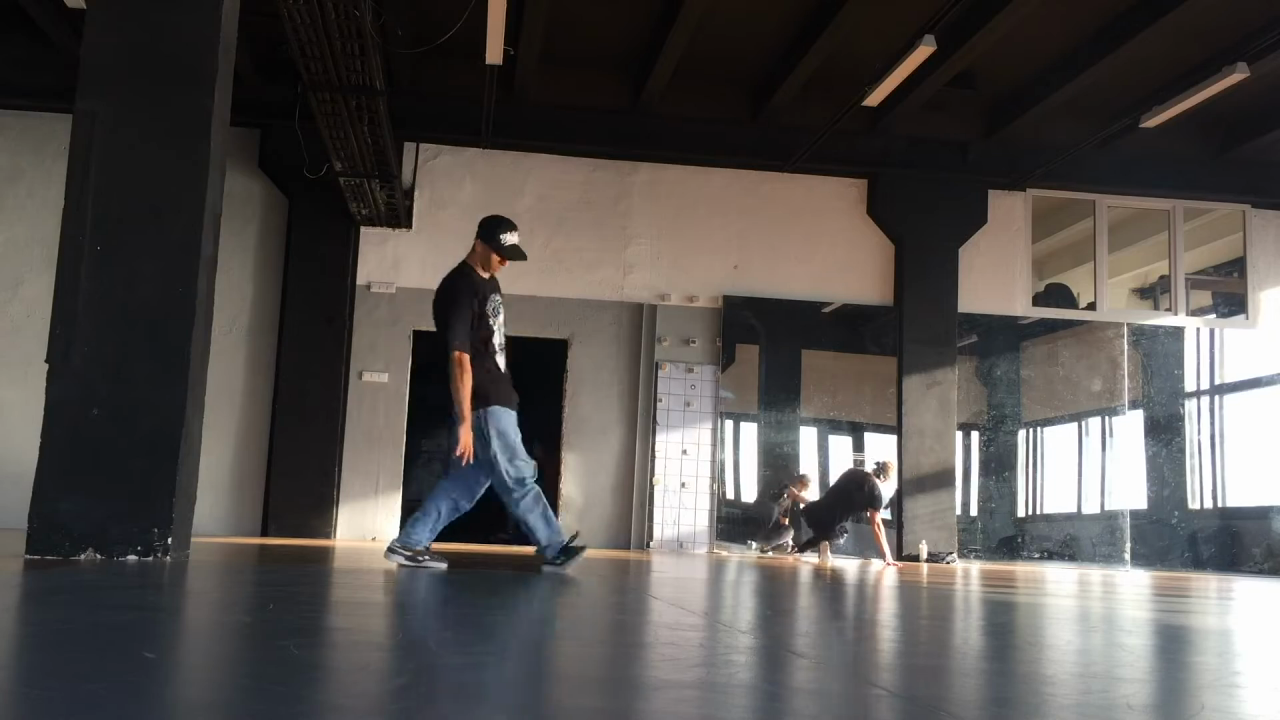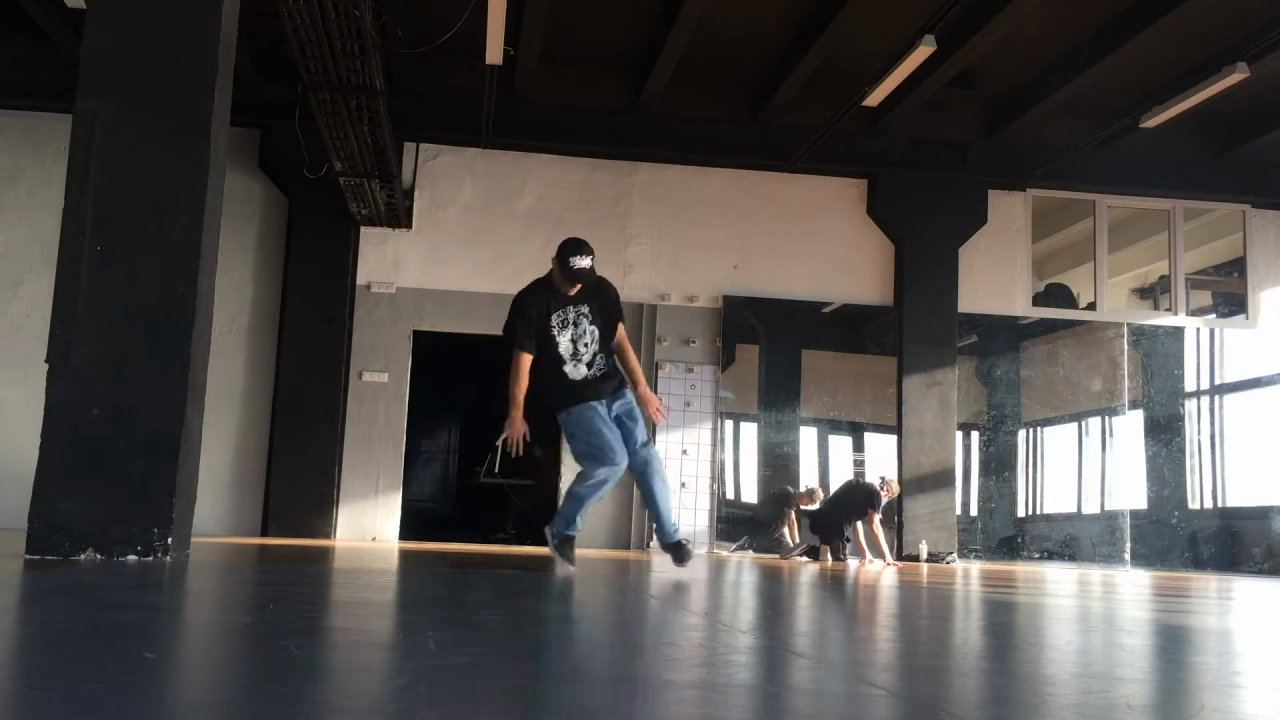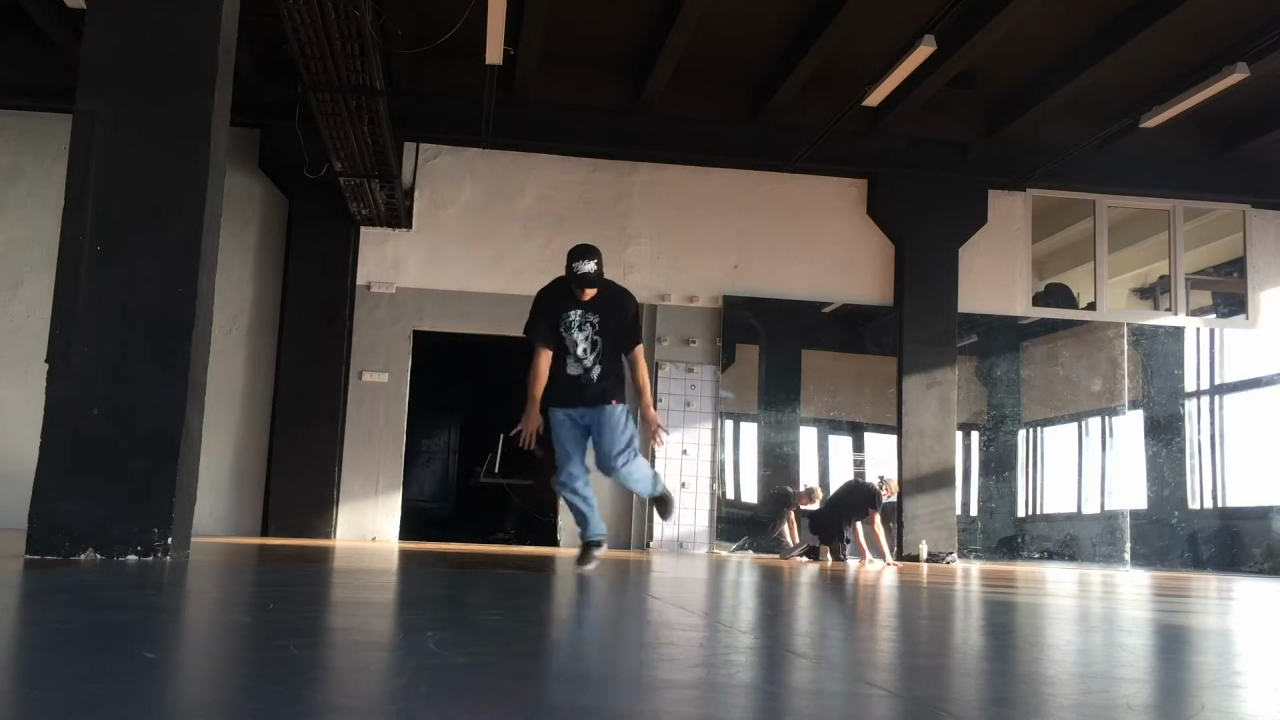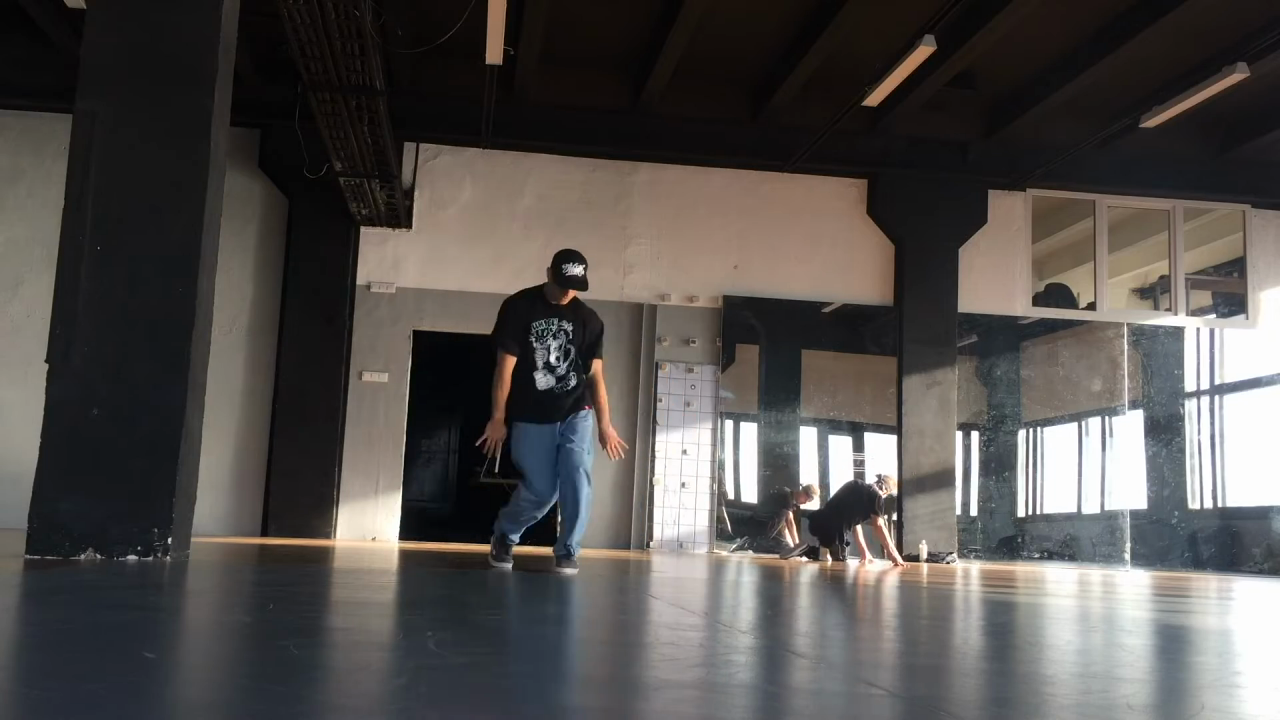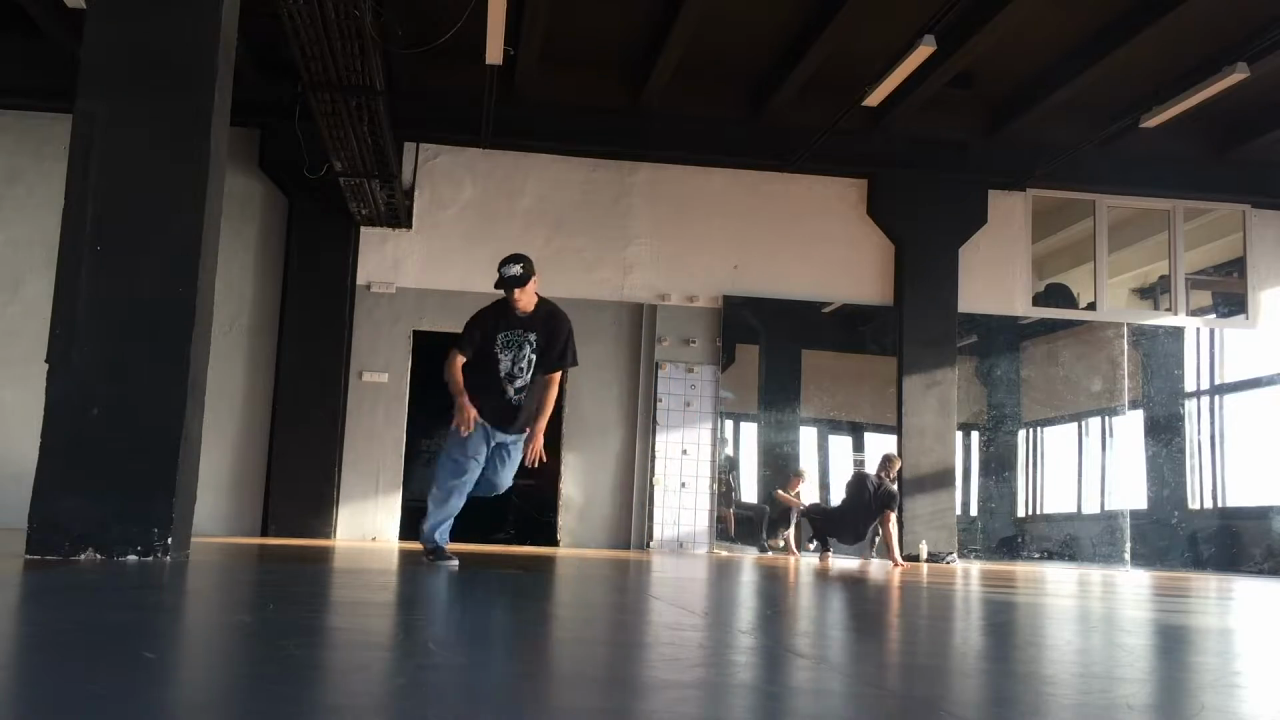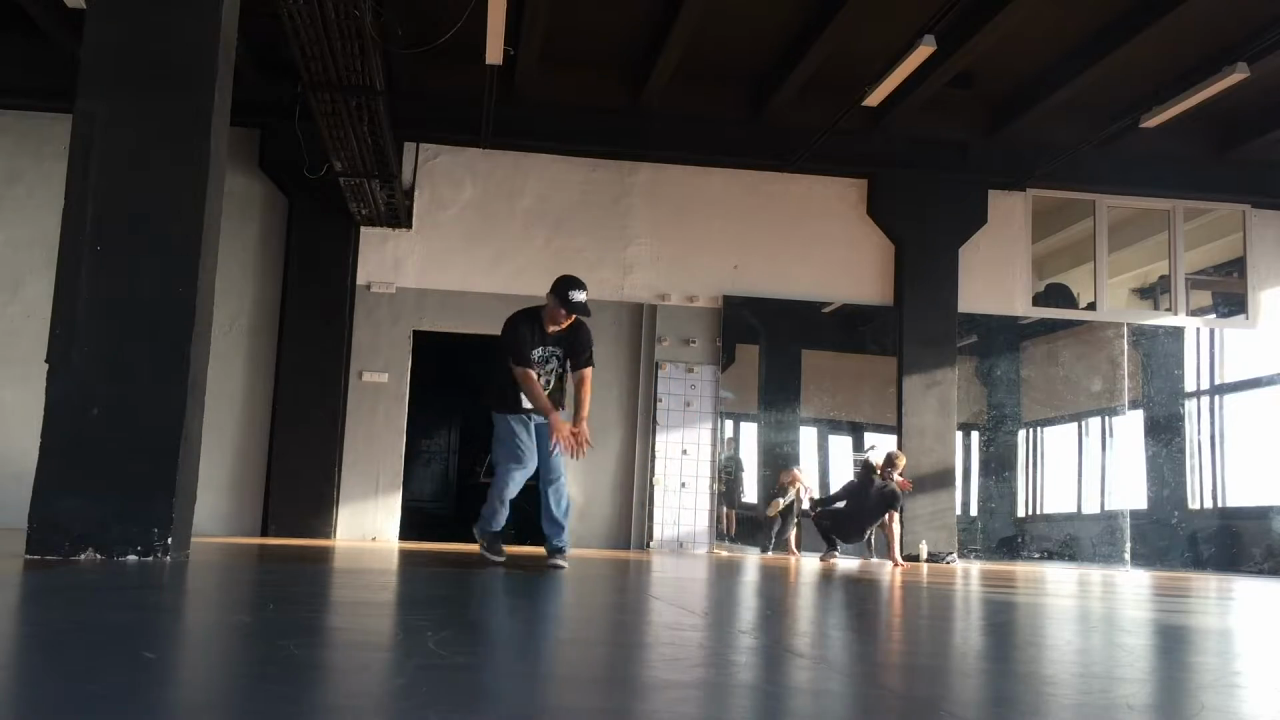
dt=0.4s
person 1, frame 1
left shoulder: (489, 281)
right shoulder: (461, 290)
right elbow: (460, 360)
right wrist: (464, 422)
left hip: (497, 396)
right hip: (488, 400)
left knee: (467, 479)
right knee: (517, 477)
left ankle: (409, 544)
right ankle: (553, 549)
person 1, frame 2
left shoulder: (602, 291)
right shoulder: (530, 302)
left elbow: (620, 341)
right elbow: (522, 362)
left wrist: (642, 388)
right wrist: (516, 414)
left hip: (615, 392)
right hip: (575, 402)
left knee: (644, 457)
right knee: (611, 459)
left ankle: (669, 536)
right ankle: (563, 529)
person 1, frame 3
left shoulder: (621, 301)
right shoulder: (548, 299)
left elbow: (635, 357)
right elbow: (542, 357)
left wrist: (647, 407)
right wrist: (532, 409)
left hip: (607, 399)
right hip: (563, 403)
left knee: (615, 463)
right knee: (569, 474)
left ankle: (653, 487)
right ankle: (592, 536)
person 1, frame 4
left shoulder: (588, 319)
right shoulder: (518, 307)
left elbow: (594, 374)
right elbow: (505, 366)
left wrist: (605, 424)
right wrist: (497, 418)
left hip: (575, 413)
right hip: (530, 416)
left knee: (577, 476)
right knee: (540, 489)
left ankle: (568, 551)
right ankle: (505, 535)
person 1, frame 5
left shoulder: (556, 322)
right shoulder: (487, 318)
left elbow: (552, 380)
right elbow: (454, 363)
left wrist: (538, 430)
right wrist: (462, 402)
left hip: (517, 421)
right hip: (476, 412)
left knee: (496, 483)
right knee: (459, 475)
right ankle: (433, 540)
person 1, frame 6
left shoulder: (579, 332)
right shoulder: (519, 325)
left elbow: (583, 379)
right elbow: (526, 377)
left wrist: (580, 422)
right wrist: (555, 418)
left hip: (547, 415)
right hip: (513, 412)
left knee: (553, 476)
right knee: (521, 465)
left ankle: (556, 545)
right ankle: (489, 527)
